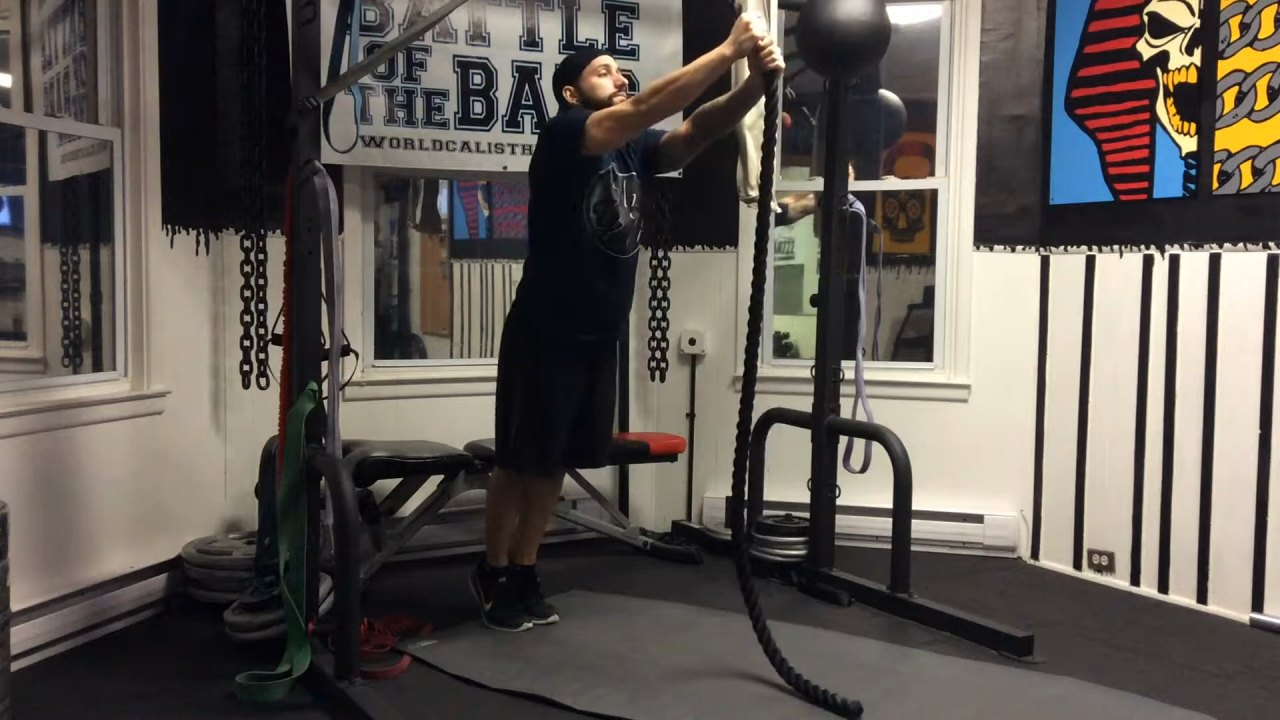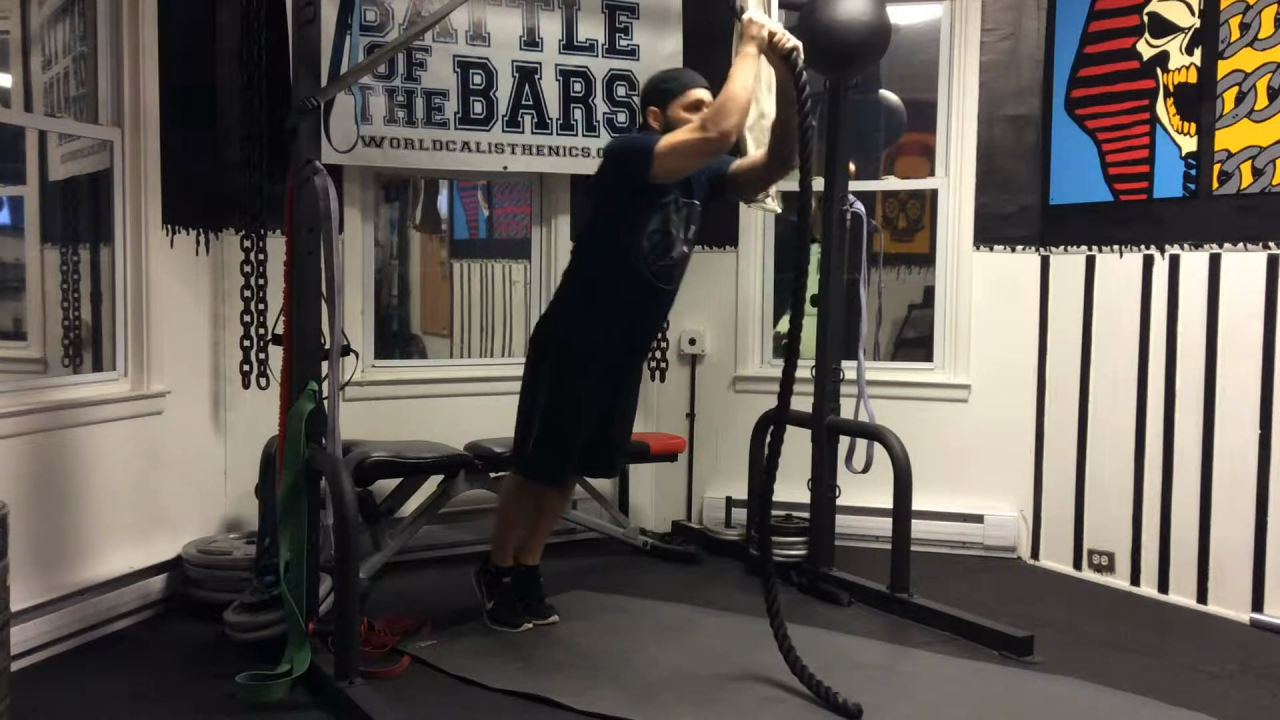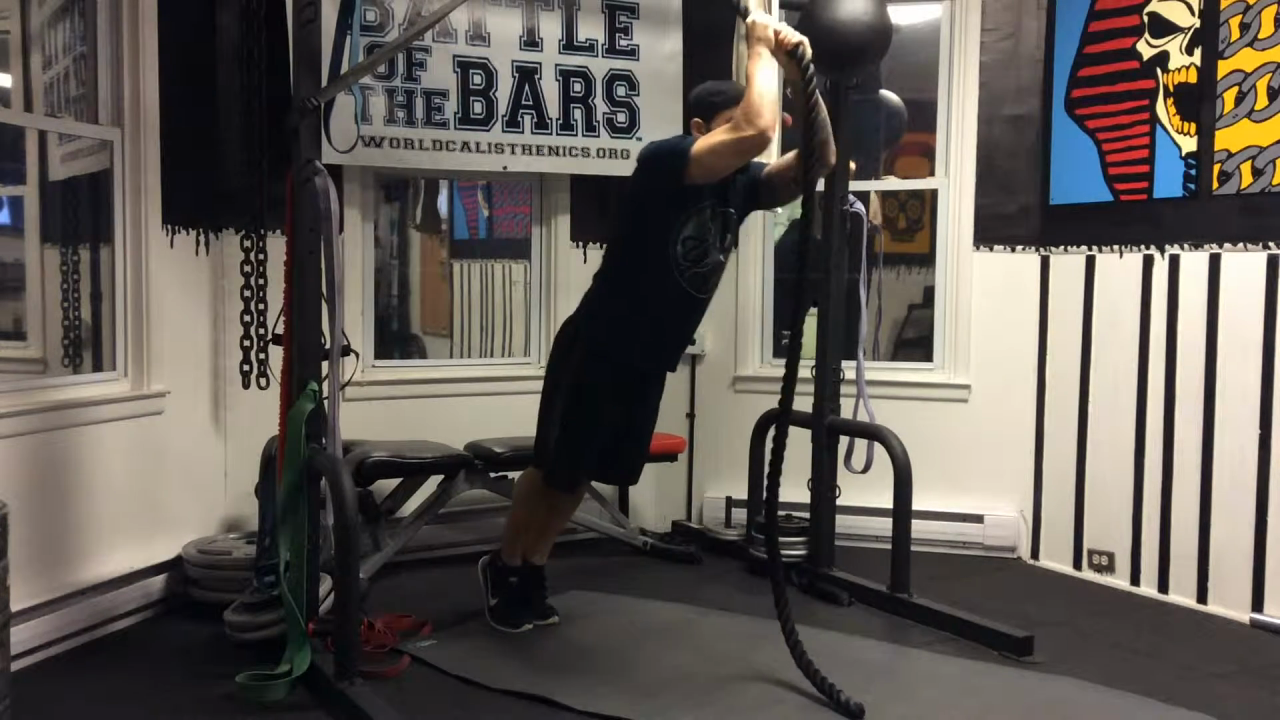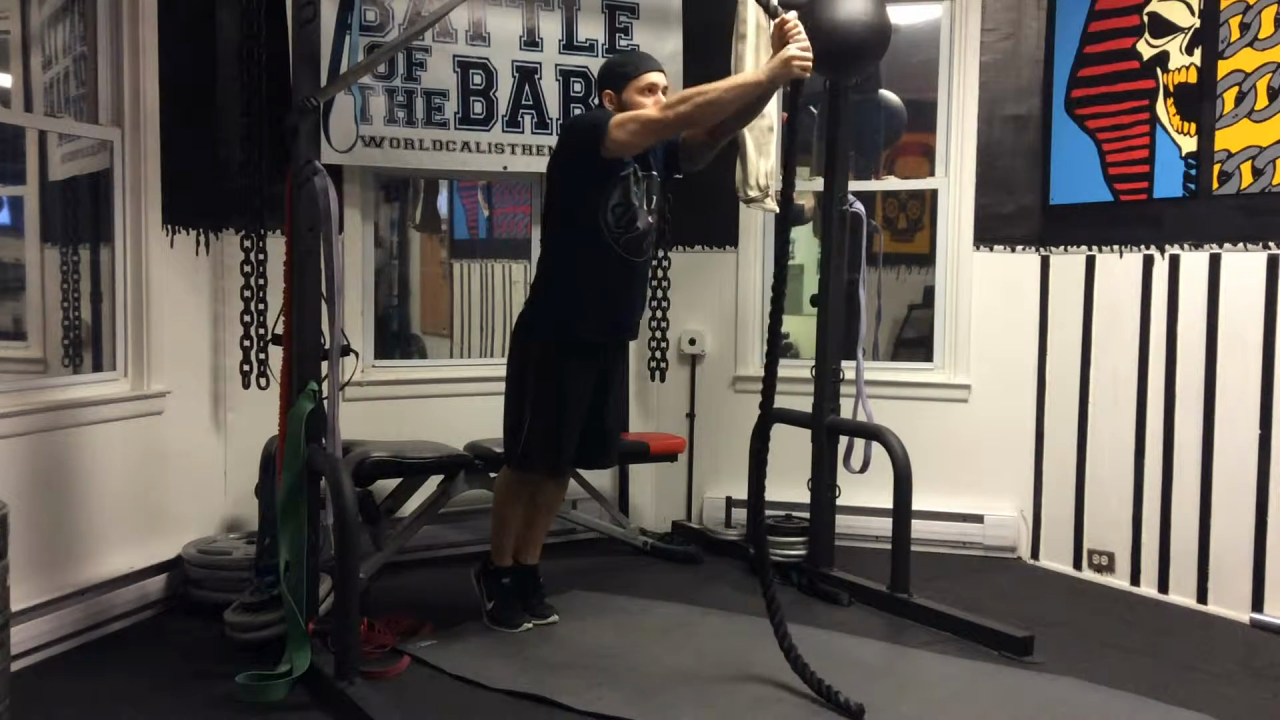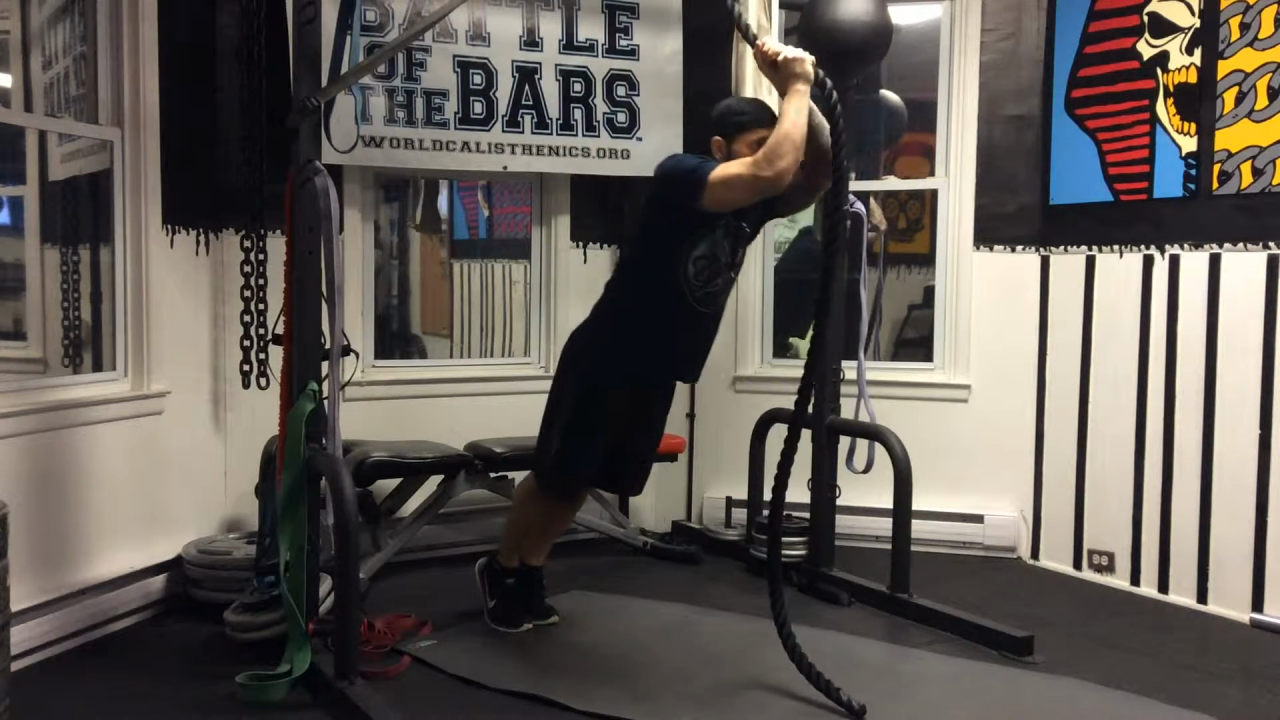
dt=1s
person 1, frame 1
left shoulder: (634, 148)
right shoulder: (562, 136)
left elbow: (697, 128)
right elbow: (649, 108)
left wrist: (755, 80)
right wrist: (728, 49)
left hip: (599, 336)
right hip: (545, 334)
left knee: (554, 462)
right knee: (521, 460)
left ankle: (523, 571)
right ankle: (493, 573)
person 1, frame 2
left shoulder: (703, 176)
right shoulder: (628, 155)
left elbow: (777, 162)
right elbow: (718, 133)
left wrist: (785, 78)
right wrist: (749, 49)
left hip: (626, 354)
right hip: (573, 348)
left knee: (568, 472)
right knee: (538, 467)
left ankle: (526, 573)
right ankle: (497, 573)
person 1, frame 3
left shoulder: (742, 184)
right shoulder: (663, 162)
left elbow: (819, 159)
right elbow: (756, 132)
left wrist: (797, 72)
right wrist: (759, 50)
left hip: (650, 363)
right hip: (596, 352)
left knee: (584, 476)
right knee: (557, 470)
left ankle: (532, 573)
right ankle: (505, 569)
person 1, frame 4
left shoulder: (659, 153)
right shoulder: (583, 136)
left elbow: (722, 123)
right elbow: (676, 115)
left wrist: (774, 73)
right wrist: (768, 73)
left hip: (610, 338)
right hip: (555, 336)
left knee: (561, 464)
right knee: (529, 461)
left ankle: (526, 572)
right ankle: (497, 573)
person 1, frame 5
left shoulder: (754, 203)
right shoulder: (679, 177)
left elbow: (826, 168)
right elbow: (773, 171)
left wrist: (795, 90)
right wrist: (797, 87)
left hip: (659, 373)
right hip: (604, 363)
left knee: (588, 482)
right knee: (558, 478)
left ankle: (530, 574)
right ankle: (501, 570)
